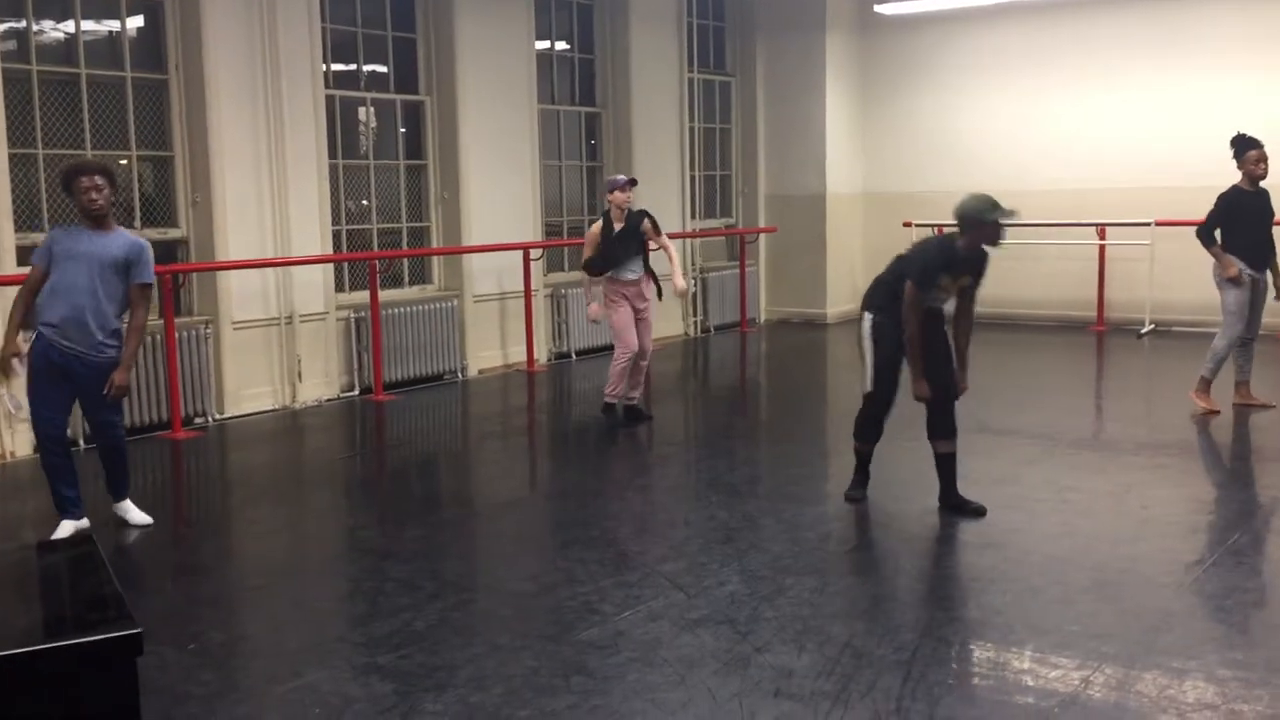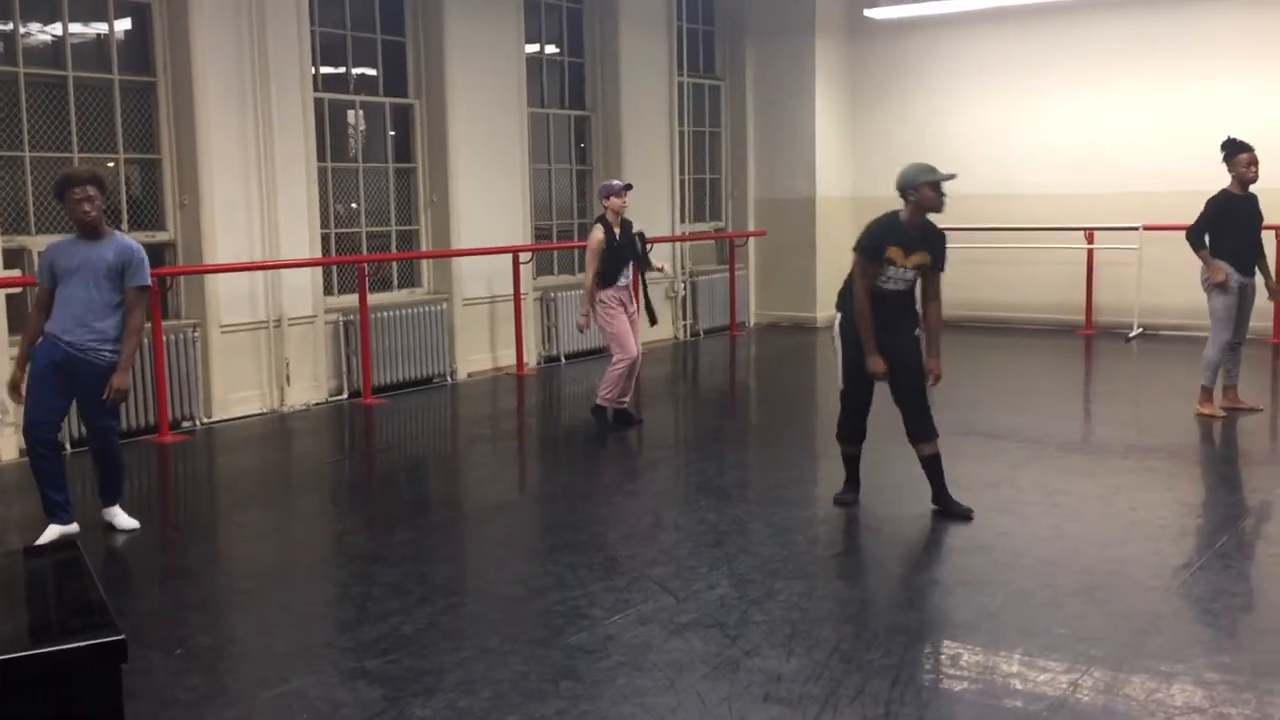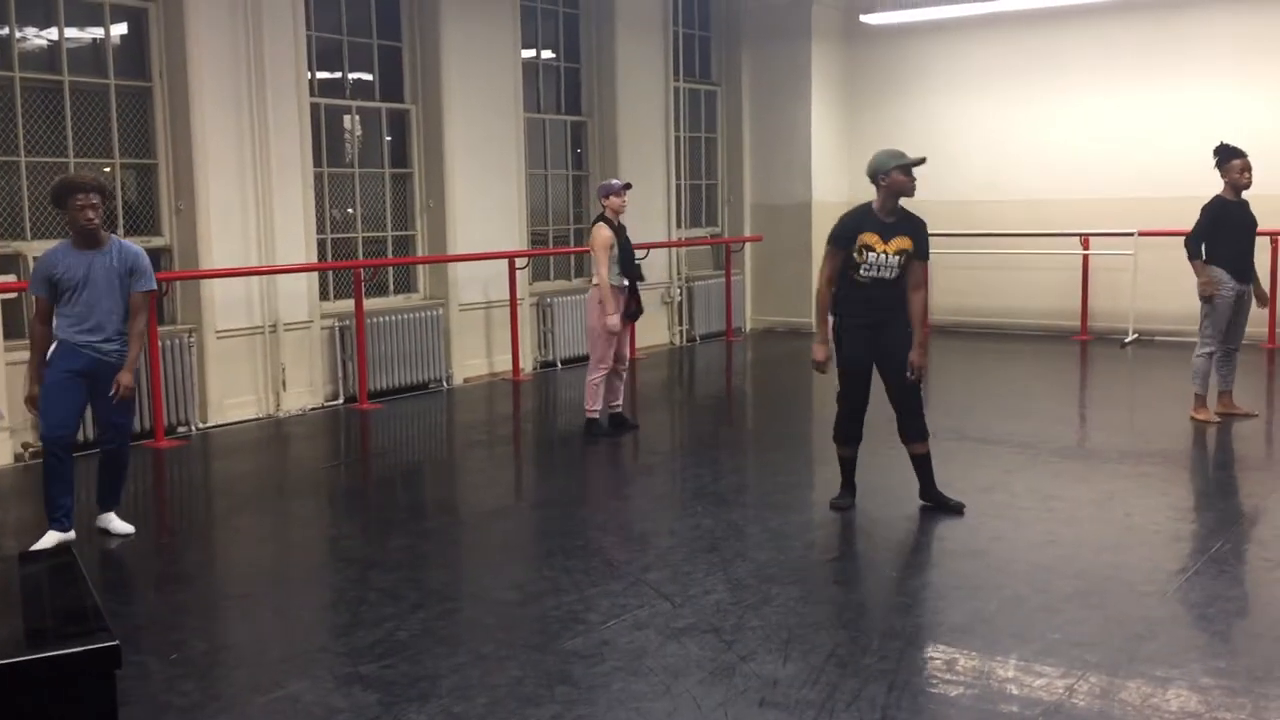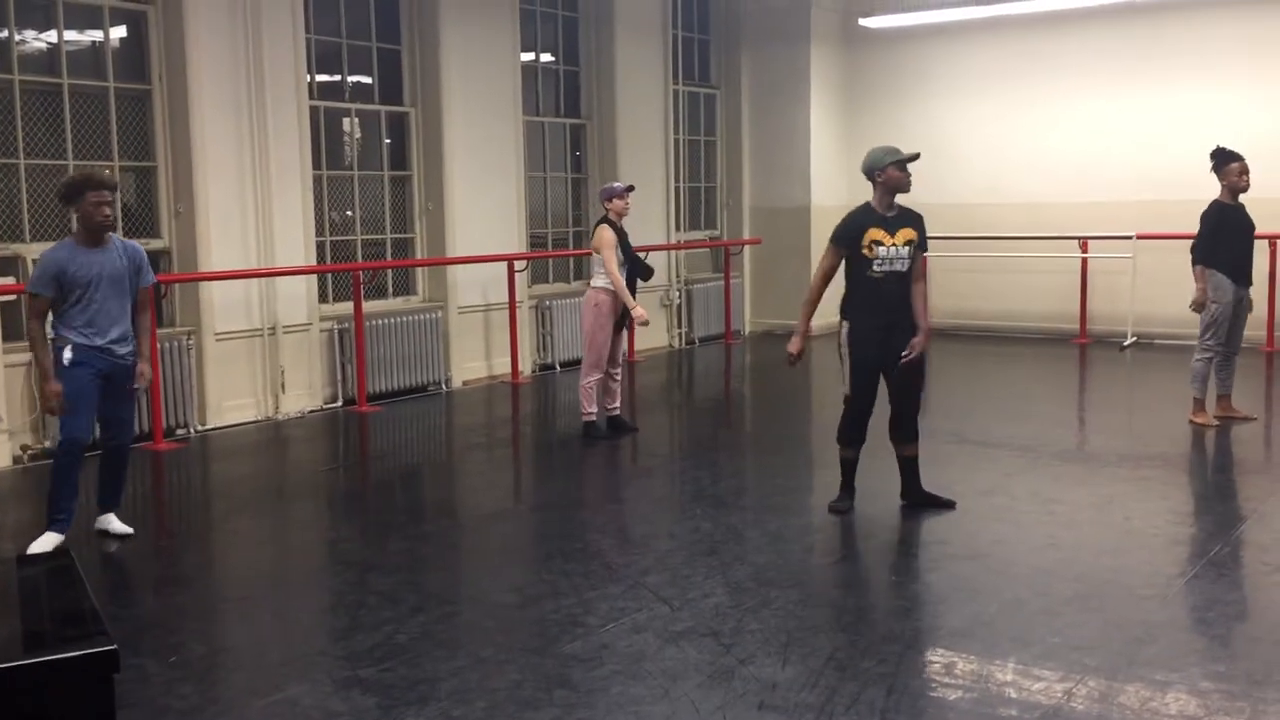
dt=0.2s
person 1, frame 1
left shoulder: (134, 247)
right shoulder: (58, 239)
left elbow: (139, 310)
left wrist: (125, 366)
left hip: (99, 356)
right hip: (49, 349)
left knee: (109, 434)
right knee: (49, 435)
left ankle: (121, 500)
right ankle: (71, 515)
person 1, frame 2
left shoulder: (128, 251)
right shoulder: (55, 253)
left elbow: (135, 314)
right elbow: (40, 310)
left wrist: (123, 369)
right wrist: (19, 366)
left hip: (100, 360)
right hip: (53, 353)
left knee: (104, 439)
right knee: (38, 435)
left ankle: (112, 505)
right ankle: (60, 519)
person 1, frame 3
left shoulder: (131, 256)
right shoulder: (50, 261)
left elbow: (139, 316)
right elbow: (41, 321)
left wrist: (129, 368)
right wrist: (34, 378)
left hip: (113, 361)
right hip: (67, 356)
left knee: (116, 442)
right knee: (56, 438)
left ankle: (107, 511)
right ankle: (60, 525)
person 1, frame 4
left shoulder: (132, 254)
right shoulder: (55, 259)
left elbow: (142, 310)
right elbow: (35, 320)
left wrist: (144, 359)
right wrist: (47, 378)
left hip: (120, 360)
right hip: (77, 356)
left knee: (119, 441)
right knee: (74, 439)
left ankle: (106, 513)
right ankle: (57, 528)
person 2, frame 1
left shoulder: (976, 259)
right shoulder: (930, 255)
left elbow: (964, 314)
right elbow: (910, 320)
left wrist: (961, 369)
right wrist: (917, 377)
left hip: (927, 315)
right hip: (884, 316)
left knee: (943, 399)
right knee: (879, 400)
left ankle: (949, 493)
right ankle: (860, 476)
person 2, frame 2
left shoulder: (933, 239)
right shoulder: (879, 231)
left elbow: (931, 298)
right elbow: (860, 293)
left wrist: (933, 354)
right wrist: (871, 353)
left hip: (901, 321)
right hip: (856, 319)
left knee: (916, 404)
right knee: (855, 404)
left ankle: (940, 493)
right ankle: (851, 482)
person 2, frame 3
left shoulder: (915, 228)
right shoulder: (852, 223)
left elbow: (917, 289)
right elbow: (826, 282)
left wrist: (919, 345)
right wrist: (821, 340)
left hip: (895, 326)
right hip: (852, 325)
left knee: (910, 404)
right knee: (852, 407)
left ankle: (929, 489)
right ankle: (847, 486)
person 2, frame 4
left shoulder: (913, 222)
right shoulder: (855, 223)
left elbow: (917, 280)
right elbow: (822, 278)
left wrist: (922, 332)
right wrist: (801, 332)
left hip: (902, 328)
right hip: (861, 328)
left knee: (907, 408)
right knee: (858, 409)
left ankle: (912, 488)
right ankle: (846, 489)
person 3, frame 1
right shoulder: (1231, 197)
right elbow: (1204, 232)
right wrist: (1225, 265)
right hip: (1236, 269)
left knee: (1249, 335)
right knee: (1233, 331)
left ankle: (1242, 392)
right ankle: (1202, 389)
person 3, frame 2
left shoulder: (1252, 200)
right shoulder: (1221, 201)
left elbow: (1255, 243)
right elbow: (1194, 234)
right wrist: (1213, 269)
left hip: (1246, 277)
right hip: (1225, 276)
left knee: (1236, 339)
right knee: (1221, 337)
left ankle: (1230, 395)
right ankle: (1205, 399)
person 3, frame 3
left shoulder: (1244, 206)
right shoulder: (1216, 207)
right elbow: (1192, 242)
left wrist: (1257, 285)
right wrist: (1203, 280)
left hip: (1241, 284)
right hip: (1220, 282)
left knee: (1231, 345)
right knee: (1209, 344)
left ankle: (1225, 401)
right ankle: (1199, 406)
person 3, frame 4
left shoulder: (1240, 209)
right shoulder: (1215, 211)
right elbow: (1199, 250)
left wrist: (1246, 291)
right wrist: (1200, 289)
left hip: (1239, 286)
right hip: (1219, 284)
left knee: (1230, 349)
right knee: (1209, 347)
left ankle: (1224, 405)
right ankle: (1198, 409)
person 4, frame 1
left shoulder: (641, 221)
right shoulder: (598, 229)
left elbow: (668, 247)
right elbow: (588, 267)
left wrist: (678, 276)
right wrist: (591, 301)
left hip: (641, 288)
right hip: (615, 292)
left knee: (644, 350)
right knee: (628, 347)
left ankle: (631, 403)
right ankle: (610, 402)
person 4, frame 2
left shoulder: (629, 228)
right shoulder: (599, 235)
left elbow: (640, 257)
right elbow: (589, 276)
left wrist: (657, 266)
right wrist: (585, 312)
left hip: (627, 295)
right hip: (606, 298)
left knee: (634, 356)
right knee: (627, 354)
left ankle: (620, 408)
right ankle: (602, 404)
person 4, frame 3
left shoulder: (619, 228)
right shoulder: (602, 231)
right elbow: (602, 275)
left wrist: (632, 293)
right wrist: (611, 313)
left hip: (621, 296)
right hip: (604, 299)
left knee: (621, 360)
right knee: (601, 361)
left ankle: (615, 413)
right ankle: (592, 419)
person 4, frame 4
left shoulder: (618, 230)
right shoulder: (606, 233)
right elbow: (613, 274)
right wrist: (634, 307)
left hip: (614, 300)
right hip: (601, 300)
left knee: (614, 363)
right knee: (595, 365)
left ankle: (613, 416)
right ankle: (589, 422)
